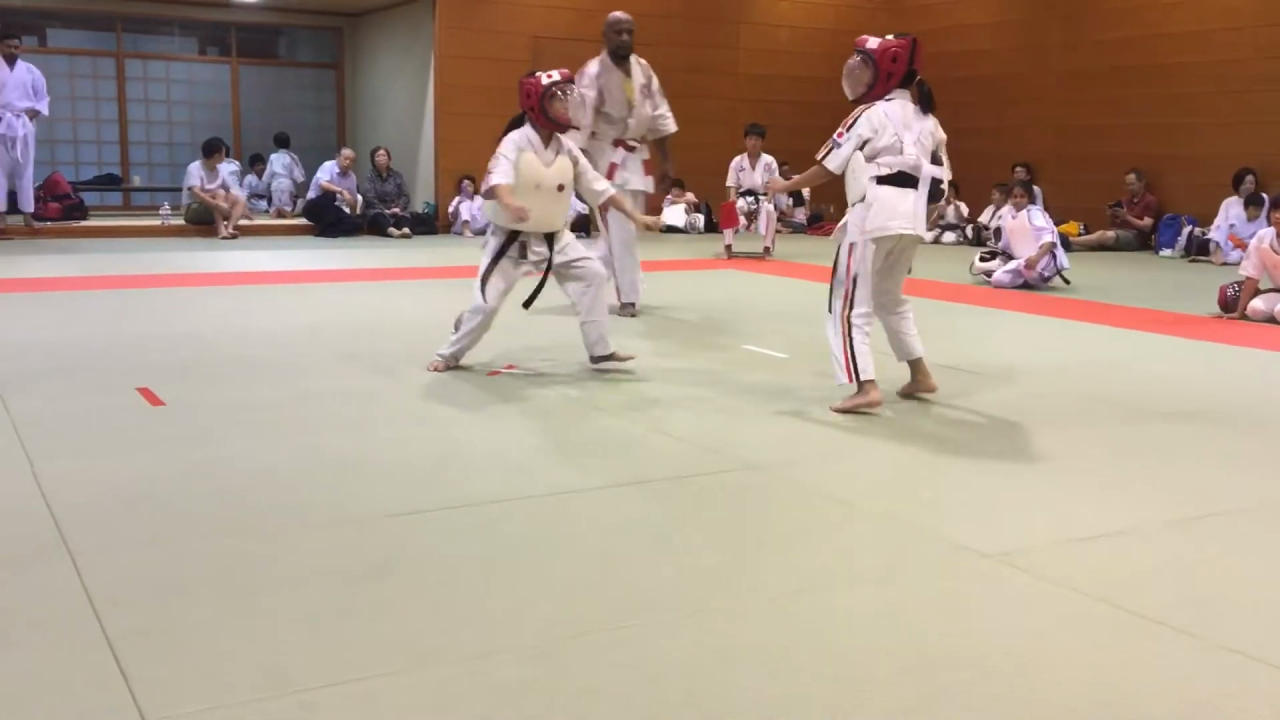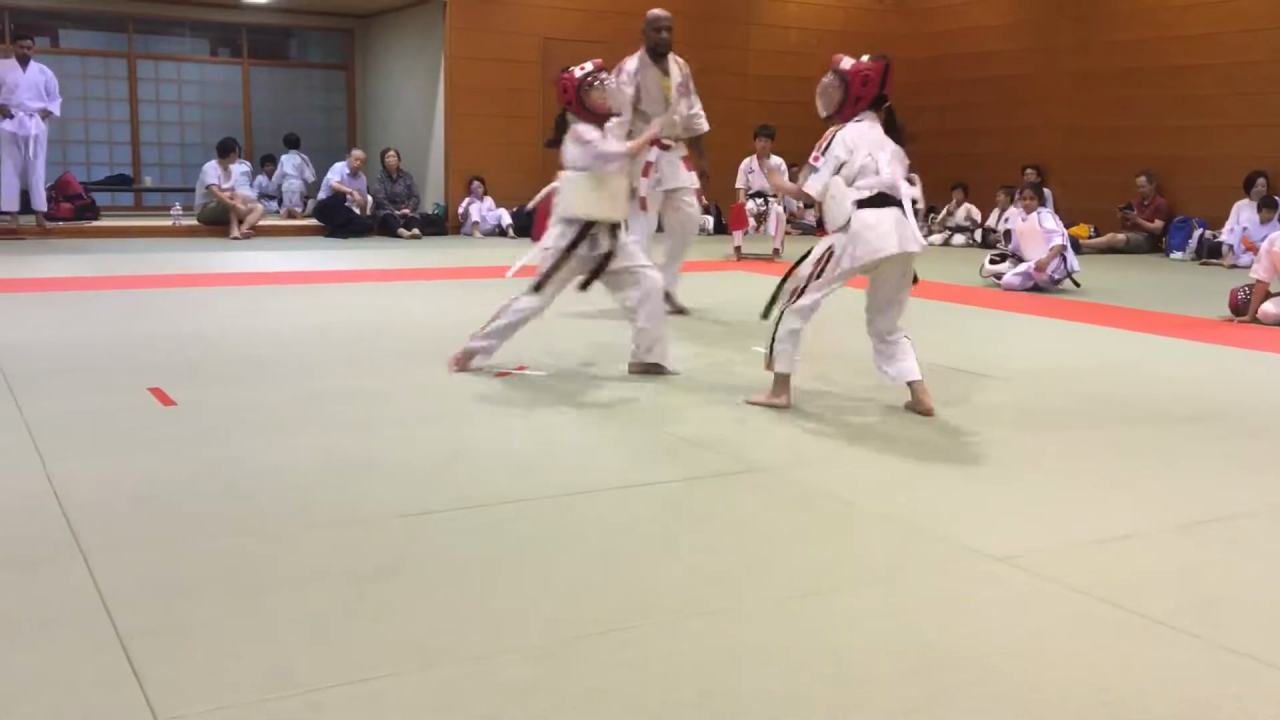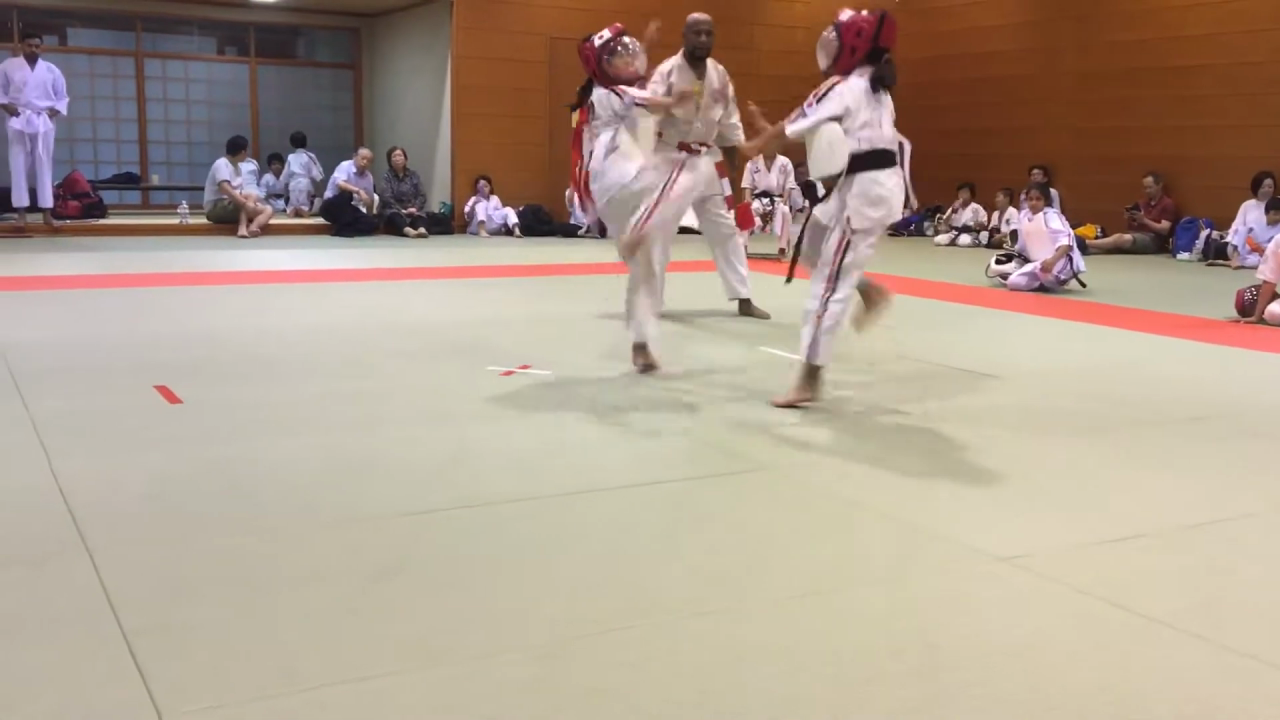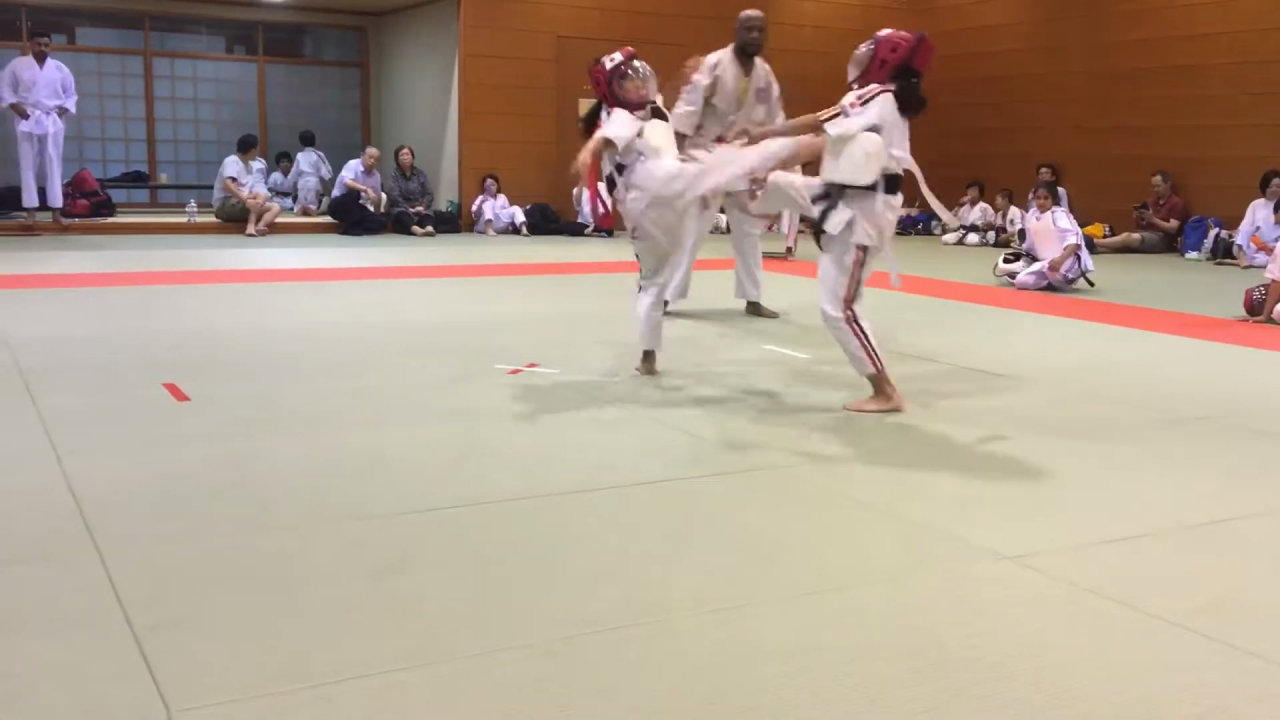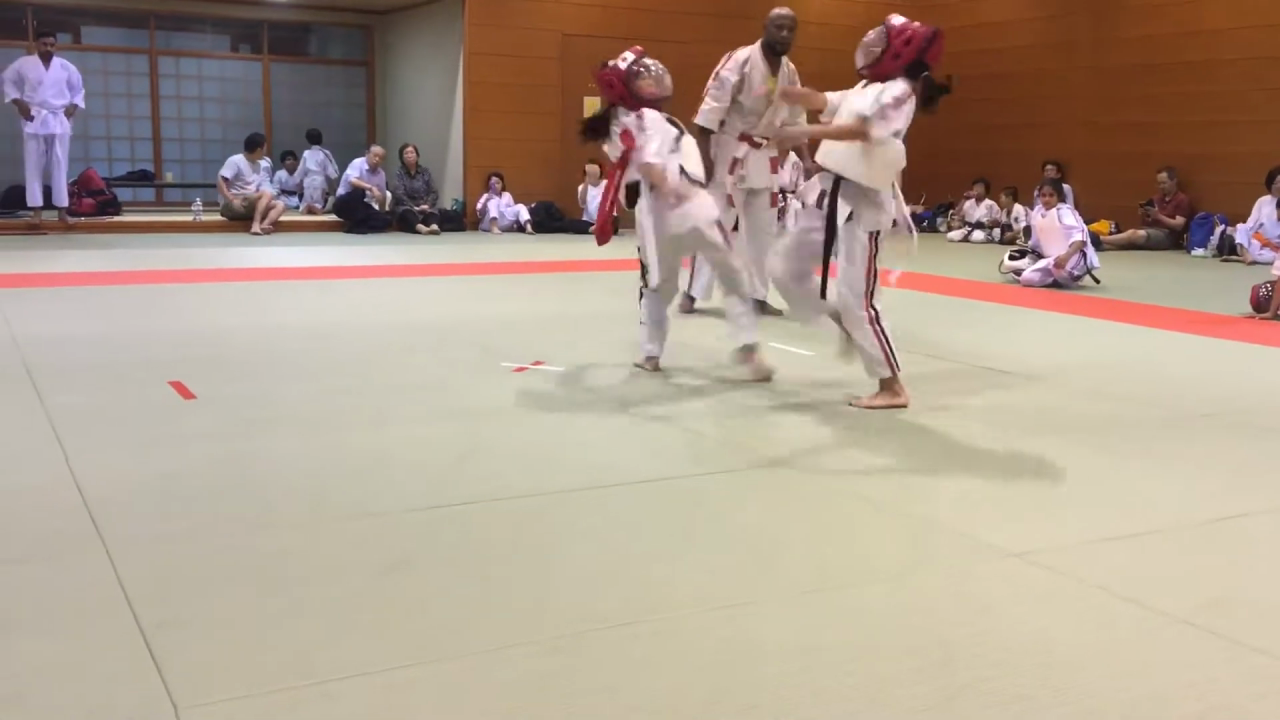
dt=0.2s
person 1, frame 1
left shoulder: (869, 114)
right shoulder: (926, 118)
left elbow: (828, 166)
right elbow: (941, 173)
left wrist: (787, 184)
left hip: (874, 210)
right hip: (911, 213)
left knee: (851, 305)
right knee: (890, 298)
left ankle: (866, 388)
right ankle: (919, 374)
person 1, frame 2
left shoulder: (840, 135)
right shoulder: (888, 137)
left elbow: (808, 191)
left wrist: (778, 184)
left hip: (859, 231)
right hip: (901, 232)
left knee: (797, 303)
right knee: (885, 323)
left ankle: (781, 388)
right ankle: (918, 393)
person 1, frame 3
left shoulder: (841, 87)
right shoulder: (875, 88)
left elbow: (790, 130)
right elbow: (809, 125)
left wrist: (752, 147)
right wrist: (771, 126)
left hip: (862, 190)
right hip: (882, 185)
left knee: (829, 288)
left ankle: (809, 381)
right ankle: (867, 289)
person 1, frame 4
left shoulder: (877, 98)
right shoulder: (892, 102)
left elbow: (817, 124)
left wrist: (765, 133)
left hip: (864, 210)
right hip: (850, 199)
left knee: (838, 306)
left ankle: (885, 392)
person 1, frame 5
left shoulder: (897, 93)
right shoulder: (869, 89)
left elbow: (863, 130)
right elbow: (823, 102)
left wrist: (807, 132)
right wrist: (791, 93)
left hip: (861, 207)
right hip: (834, 194)
left knee: (857, 302)
right knee: (786, 270)
left ankle: (892, 388)
right ankle: (843, 324)
person 2, frame 1
left shoulder: (567, 149)
right shoulder: (516, 142)
left elbow: (598, 187)
right elbow: (496, 180)
left wrist: (635, 216)
right wrist: (508, 203)
left hip: (553, 239)
right hip: (510, 239)
left knee: (593, 275)
right knee: (485, 302)
left ankle: (600, 350)
right ankle: (449, 354)
person 2, frame 2
left shoulder: (601, 136)
right shoulder: (582, 135)
right elbow: (620, 155)
right wrist: (650, 136)
left hip: (607, 235)
right hip: (572, 234)
left knee: (648, 284)
right knee: (536, 296)
left ankle: (647, 357)
right ankle: (474, 348)
person 2, frame 3
left shoulder: (618, 91)
right shoulder: (611, 94)
right elbow: (648, 103)
left wrist: (644, 40)
right wrist: (673, 100)
left hip: (628, 194)
right hip: (616, 180)
left knee: (643, 266)
left ankle: (643, 347)
person 2, frame 4
right shoulder: (620, 118)
left elbow: (650, 93)
right elbow: (606, 138)
right wrist: (587, 155)
left hip: (640, 206)
right hip: (662, 184)
left knee: (654, 281)
right knee: (729, 163)
left ankle: (648, 355)
right ankle: (795, 148)
person 2, frame 5
left shoulder: (621, 124)
right shoulder: (650, 119)
right elbow: (652, 163)
right wrist: (670, 188)
left hip: (654, 217)
right hip: (685, 208)
left knee: (658, 286)
right knee: (731, 279)
left ankle: (652, 355)
right ankle: (747, 349)
person 3, frame 1
left shoulder: (644, 69)
right shoulder: (592, 74)
left elbow: (660, 117)
right elbow: (579, 126)
left wrist: (666, 162)
left hip: (638, 156)
right hip: (607, 159)
left knee: (614, 229)
right knee: (620, 231)
right ankle: (628, 297)
person 3, frame 2
left shoulder: (681, 67)
right shoulder: (630, 70)
left elbow: (693, 117)
right elbow: (617, 123)
left wrist: (701, 159)
left hip: (675, 156)
right hip: (642, 158)
left knee: (688, 221)
right knee: (640, 231)
left ankle: (666, 286)
person 3, frame 3
left shoulder: (719, 74)
right shoulder: (666, 73)
left elbow: (730, 125)
left wrist: (733, 169)
left hip: (709, 162)
right hip: (673, 160)
left knee: (726, 230)
right knee: (658, 231)
left ankle: (743, 299)
person 3, frame 4
left shoulder: (765, 74)
right shoulder: (712, 65)
left elbow: (773, 123)
right elbow: (685, 112)
left knee: (750, 231)
right knee: (692, 228)
left ankle: (753, 299)
right ankle: (668, 295)
person 3, frame 5
left shoulder: (790, 72)
right shoulder: (738, 61)
left elbow: (794, 122)
right elbow: (711, 109)
left wrist: (806, 159)
right wrist: (704, 157)
left hip: (764, 157)
right hip: (730, 153)
left knee: (763, 230)
right knee: (716, 225)
left ankle: (759, 297)
right ankle: (694, 292)
person 4, frame 1
left shoulder: (31, 71)
left elbow: (43, 98)
left wrist: (34, 113)
left hip: (23, 124)
left knee: (25, 169)
left ankle: (27, 214)
person 4, frame 2
left shoulder: (44, 71)
left elbow: (55, 98)
left wrist: (46, 114)
left hip: (36, 124)
left knee: (37, 169)
left ankle: (40, 214)
person 4, frame 3
left shoulder: (51, 70)
left elbow: (62, 97)
left wrist: (53, 112)
left hip: (44, 122)
right hip: (19, 122)
left knee: (44, 166)
right knee: (19, 166)
left ankle: (47, 212)
right ankle: (21, 212)
person 4, frame 4
left shoulder: (60, 68)
right shoulder: (17, 65)
left elbow: (71, 95)
left wrist: (63, 111)
right wrist: (16, 107)
left hip: (53, 122)
right hip: (28, 121)
left knee: (53, 165)
right knee: (28, 166)
left ankle: (56, 211)
right ankle: (31, 211)
person 4, frame 5
left shoulder: (66, 67)
right shoulder: (23, 64)
left elbow: (78, 90)
right elbow: (7, 82)
left wrist: (73, 107)
right wrist: (19, 103)
left hip: (59, 121)
right hip: (34, 120)
left knee: (60, 165)
right knee: (33, 165)
left ankle: (62, 209)
right ankle: (37, 210)
